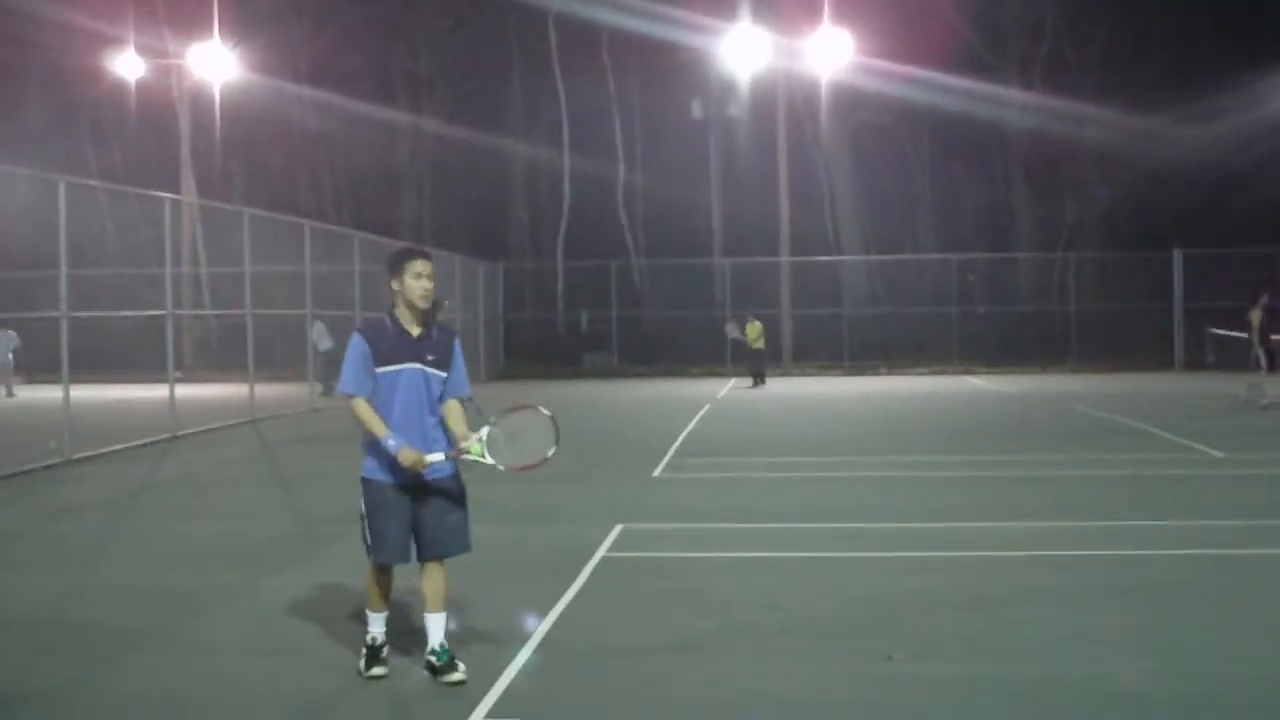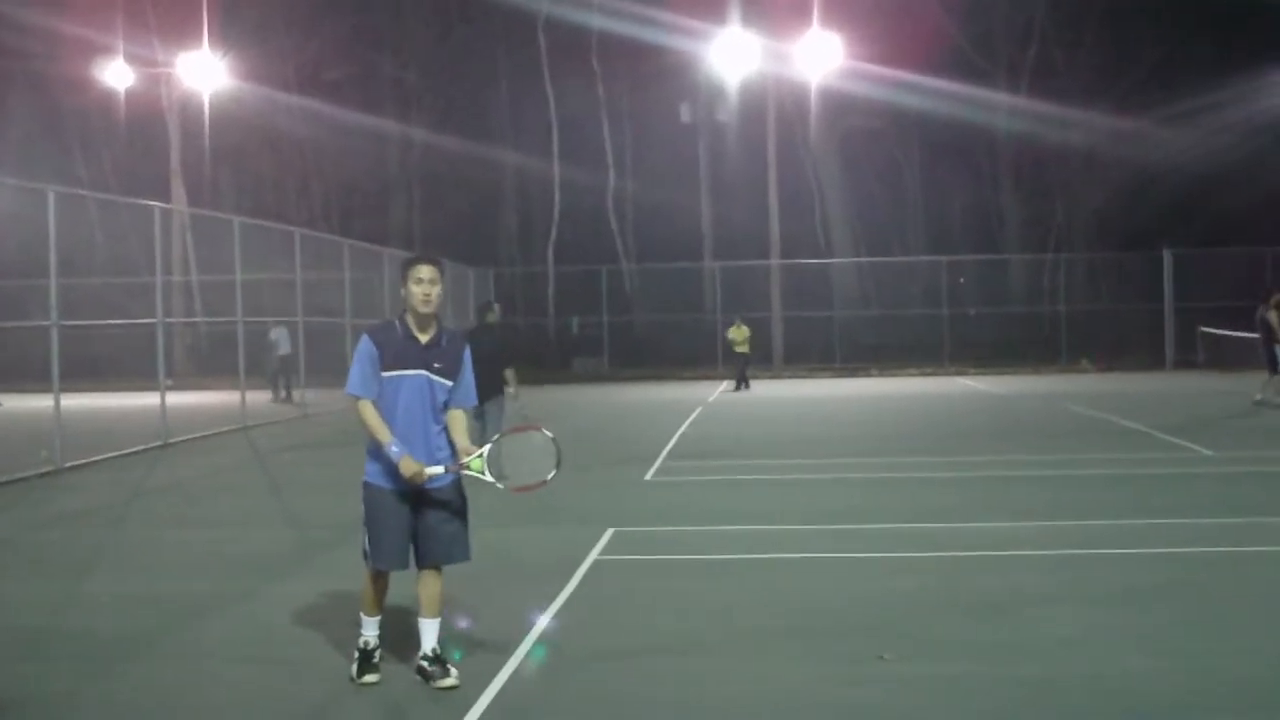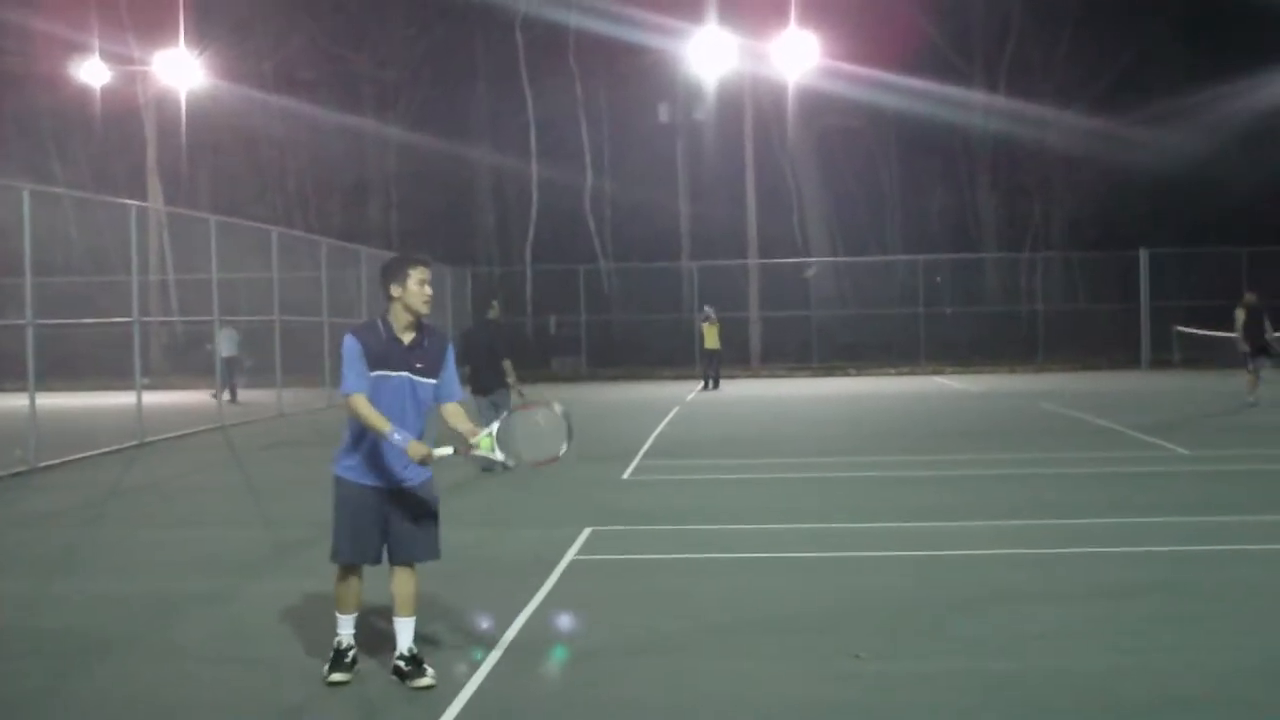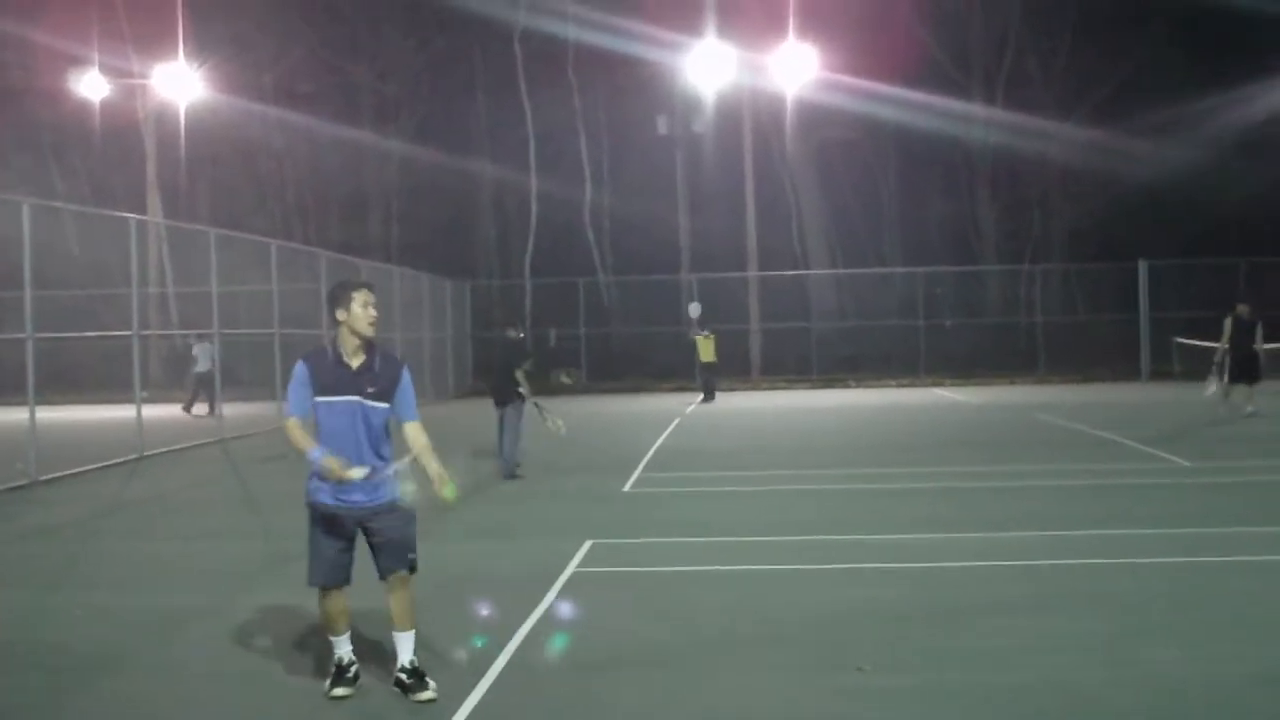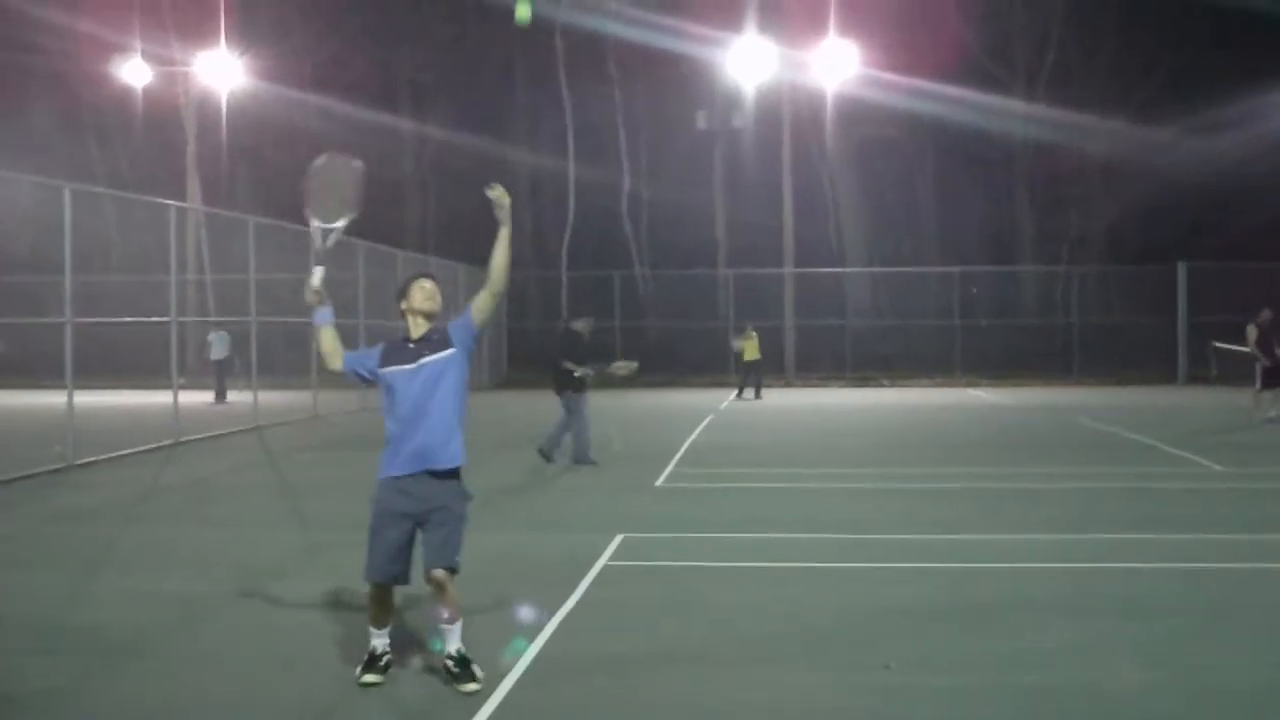
dt=0.7s
person 1, frame 1
left shoulder: (446, 340)
right shoulder: (368, 337)
left elbow: (450, 399)
right elbow: (357, 400)
left wrist: (463, 434)
right wrist: (395, 446)
left hip: (438, 470)
right hip: (385, 470)
left knee: (435, 555)
right knee: (383, 559)
left ankle: (437, 647)
right ankle: (375, 638)
person 1, frame 2
left shoulder: (457, 347)
right shoulder: (376, 341)
left elbow: (455, 408)
right elbow: (364, 404)
left wrist: (463, 445)
right wrist: (398, 454)
left hip: (439, 476)
right hip: (386, 476)
left knee: (433, 563)
right knee: (380, 565)
left ankle: (429, 652)
right ankle: (368, 642)
person 1, frame 3
left shoulder: (439, 346)
right shoulder: (359, 340)
left elbow: (447, 403)
right elbow: (357, 403)
left wrist: (470, 431)
right wrist: (402, 440)
left hip: (412, 476)
right hip: (360, 473)
left knee: (405, 561)
right knee: (351, 562)
left ankle: (405, 652)
right ankle: (344, 644)
person 1, frame 4
left shoulder: (394, 371)
right shoulder: (311, 368)
left elbow: (411, 427)
right elbow: (294, 425)
left wrist: (436, 470)
right wrist: (322, 459)
left hip: (383, 496)
right hip: (330, 500)
left knee: (399, 576)
right knee: (329, 586)
left ankle: (406, 666)
right ankle: (344, 661)
person 1, frame 5
left shoulder: (457, 338)
right shoulder: (385, 356)
left elbow: (495, 287)
right elbow: (336, 361)
left wrist: (504, 223)
right wrist: (322, 311)
left hip: (443, 484)
right hip: (395, 483)
left knee: (440, 575)
right knee: (381, 581)
left ankle: (454, 653)
right ankle: (379, 648)
